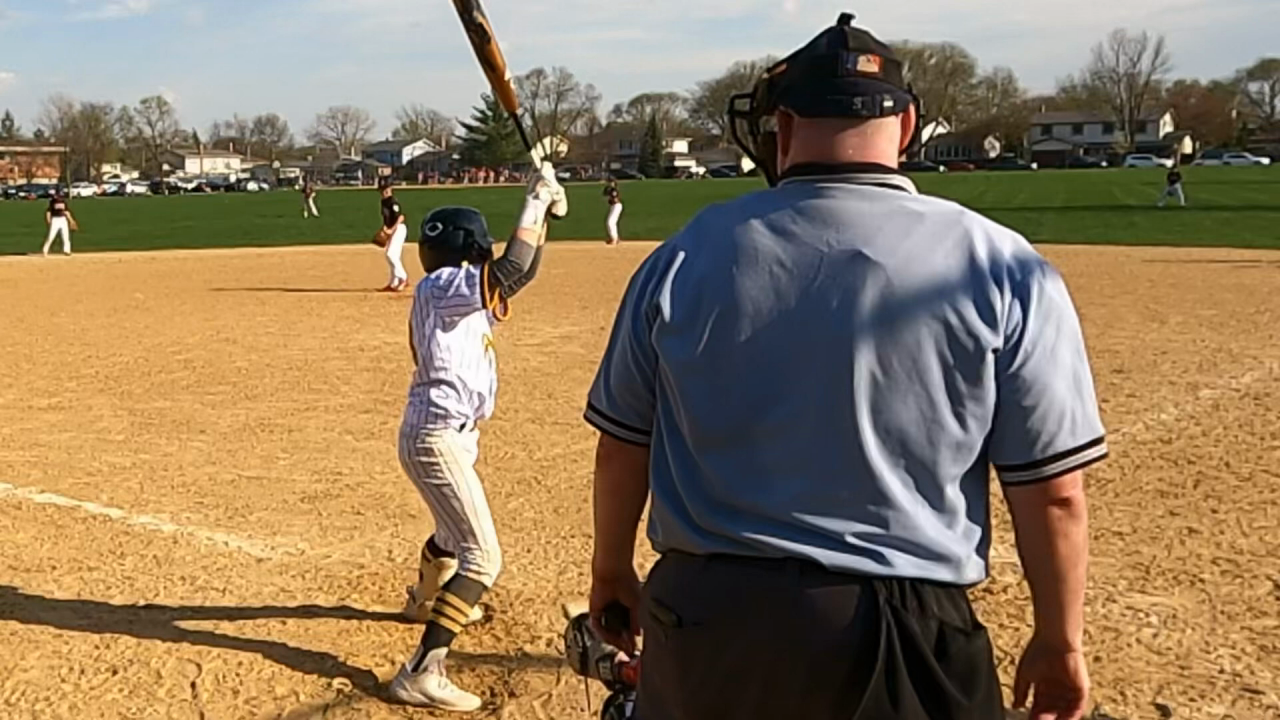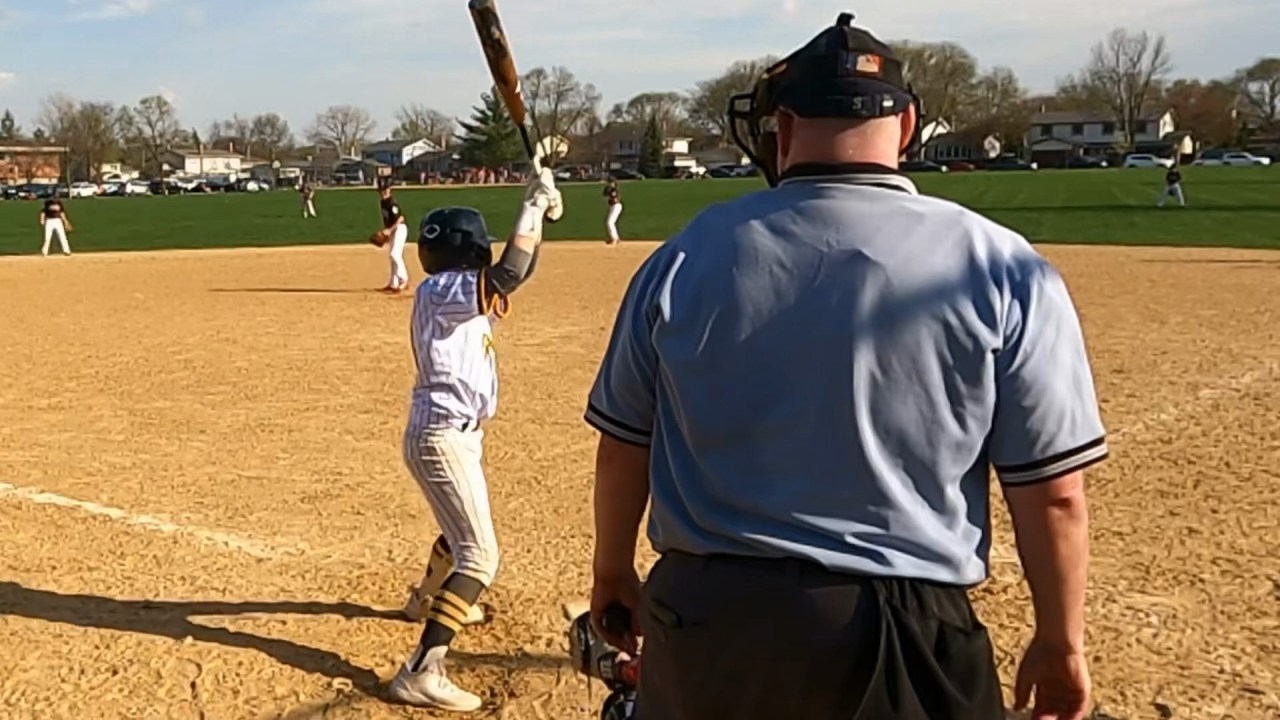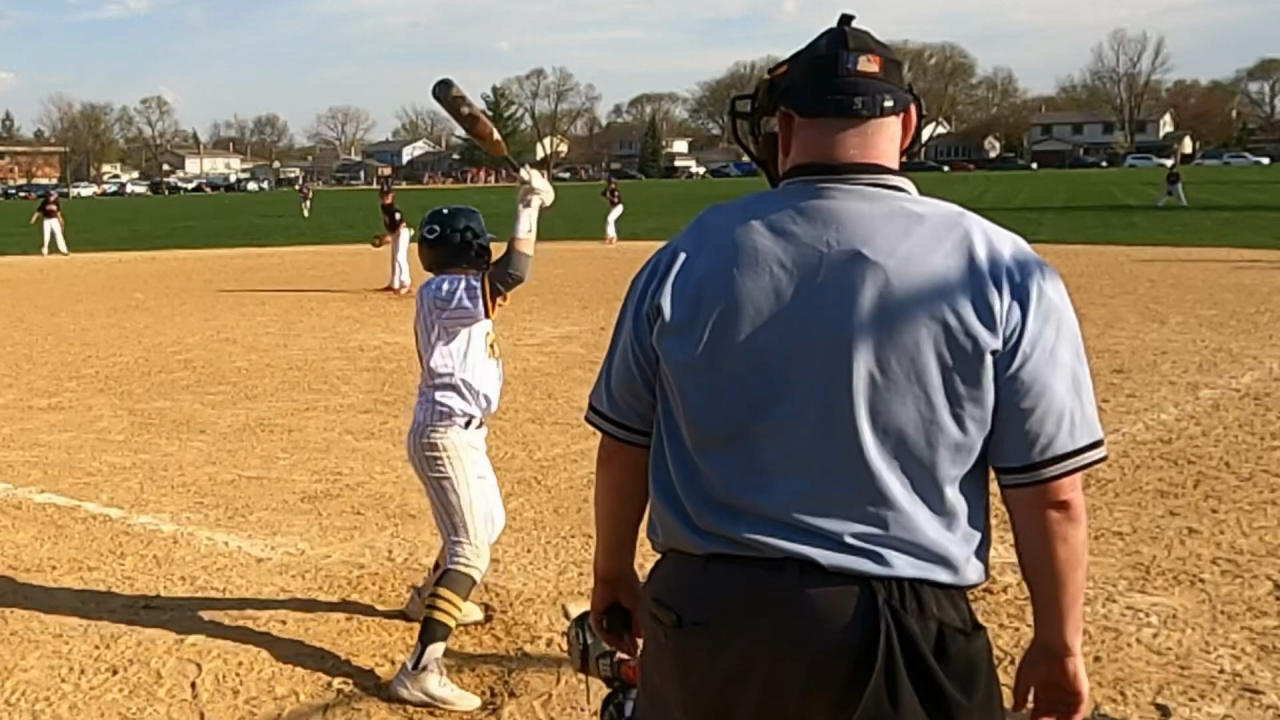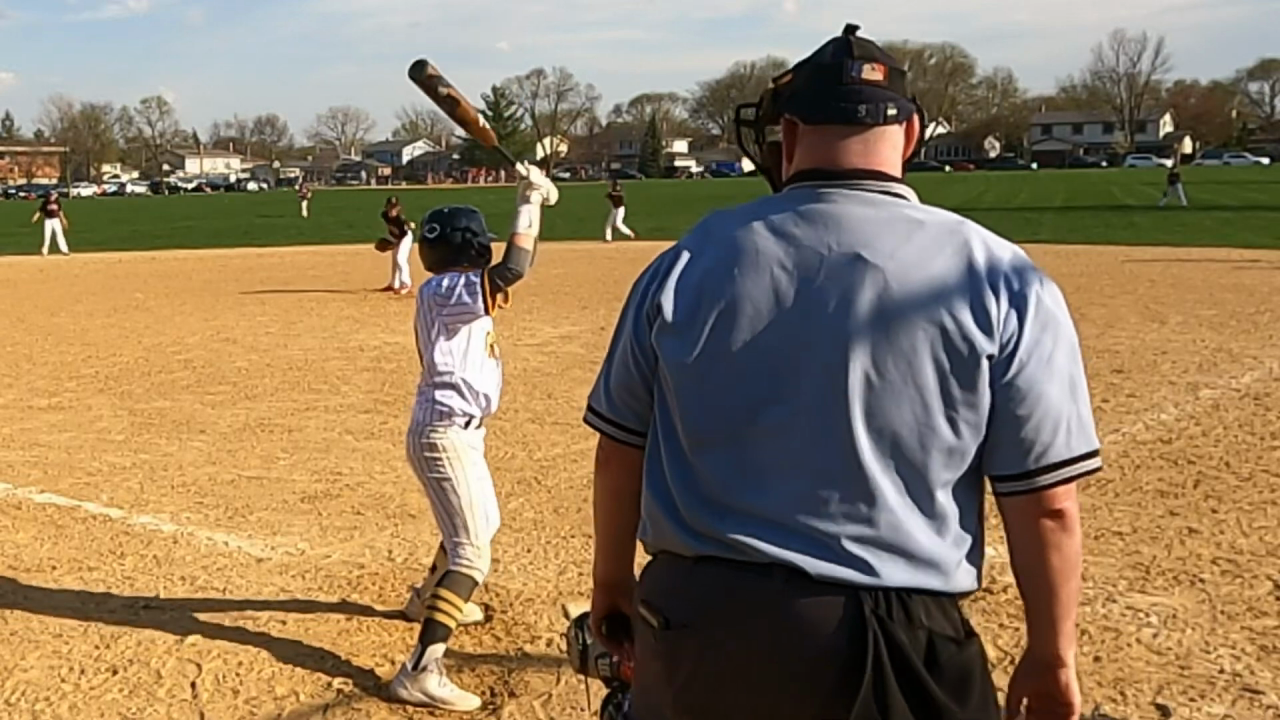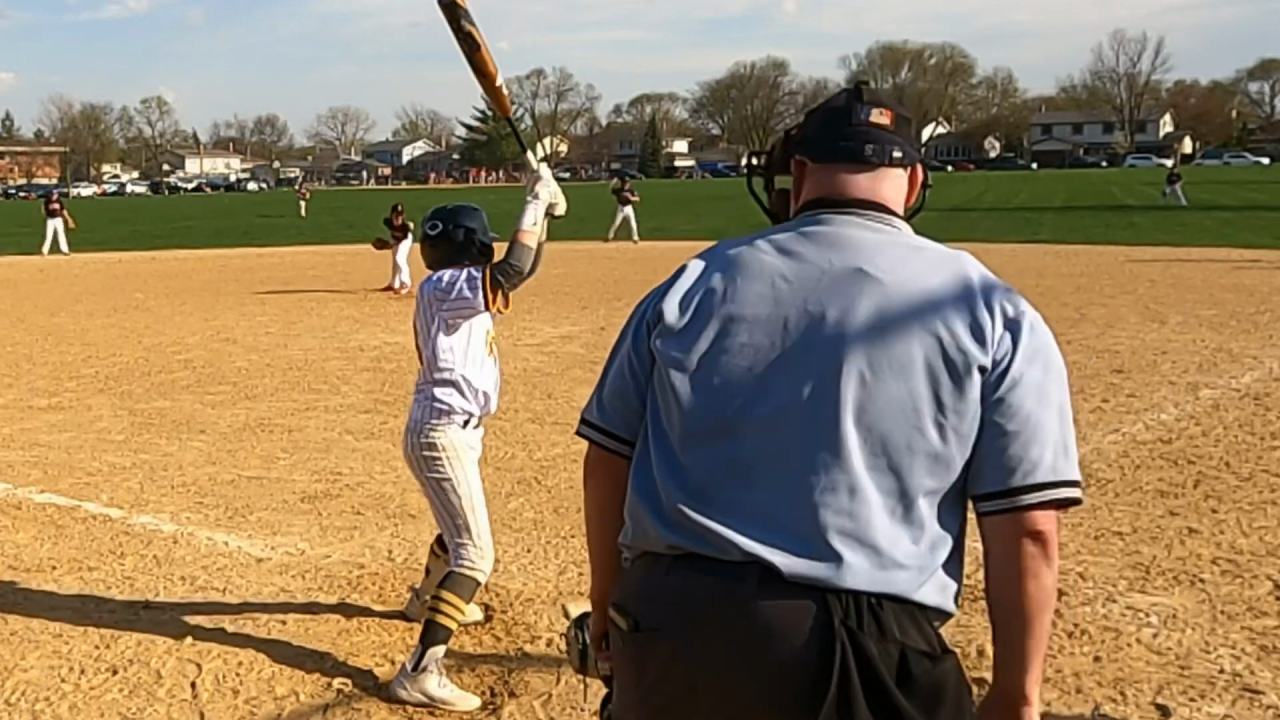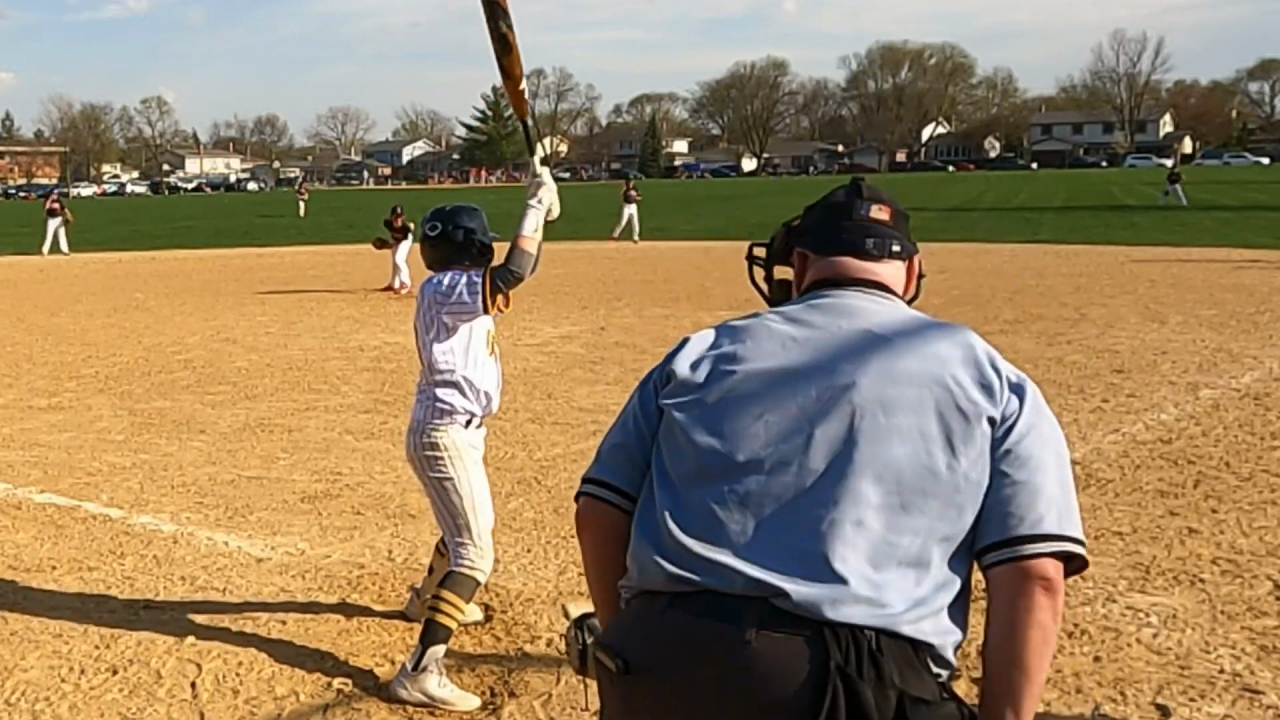
dt=0.2s
person 1, frame 1
left shoulder: (688, 257)
right shoulder: (1002, 269)
left elbow: (622, 447)
right elbow: (1052, 491)
left wrist: (611, 569)
right wrist: (1059, 641)
left hip: (707, 615)
right hip: (904, 635)
person 1, frame 2
left shoulder: (688, 257)
right shoulder: (1003, 269)
left elbow: (624, 447)
right elbow: (1052, 491)
left wrist: (612, 569)
right wrist: (1061, 640)
left hip: (708, 614)
right hip: (904, 635)
person 1, frame 3
left shoulder: (688, 258)
right shoulder: (1002, 272)
left elbow: (623, 448)
right elbow: (1050, 494)
left wrist: (611, 571)
right wrist: (1059, 643)
left hip: (706, 618)
right hip: (901, 638)
person 1, frame 4
left shoulder: (690, 262)
right shoulder: (1004, 281)
left elbow: (620, 450)
right elbow: (1045, 504)
left wrist: (612, 577)
right wrist: (1052, 655)
left hip: (697, 622)
right hip: (892, 643)
person 1, frame 5
left shoulder: (696, 284)
right shoulder: (995, 314)
left elbow: (606, 461)
right elbow: (1028, 530)
left wrist: (612, 602)
left hip: (671, 627)
right hip: (869, 653)
person 1, frame 6
left shoulder: (702, 353)
right shoulder: (994, 381)
left elbow: (600, 514)
right elbow: (1035, 580)
left wrist: (629, 650)
left hip: (668, 664)
person 2, frame 1
left shoulder: (462, 291)
right shoulder: (440, 287)
left elbow: (521, 275)
right elbow: (512, 265)
left wrist: (543, 217)
right wrist: (533, 200)
left hip: (450, 434)
right hip: (437, 438)
left knee: (455, 532)
right knee: (482, 556)
left ankle: (424, 599)
right ankle: (420, 674)
person 2, frame 2
left shoulder: (459, 289)
right shoulder: (440, 291)
left elbow: (516, 274)
right elbow: (511, 274)
left wrist: (539, 214)
right wrist: (531, 207)
left hip: (459, 434)
right hip: (441, 438)
left knee: (467, 528)
right knee: (480, 555)
left ankle: (429, 597)
right ankle: (422, 672)
person 2, frame 3
left shoulder: (458, 288)
right shoulder: (442, 293)
left elbow: (512, 269)
right elbow: (514, 274)
left wrist: (532, 207)
right wrist: (527, 208)
left hip: (464, 431)
right hip: (445, 434)
left knee: (487, 525)
right knee: (469, 551)
left ankle: (431, 599)
right ankle: (421, 672)
person 2, frame 4
left shoulder: (458, 287)
right shoulder: (442, 291)
left elbow: (513, 269)
right elbow: (512, 271)
left wrist: (535, 209)
right wrist: (525, 204)
left hip: (461, 432)
right hip: (445, 435)
left knee: (482, 524)
right knee: (472, 554)
left ankle: (430, 597)
right ankle: (420, 673)
person 2, frame 5
left shoulder: (459, 286)
right shoulder: (443, 287)
left elbow: (521, 271)
right elbow: (513, 268)
left wrist: (542, 215)
right wrist: (532, 202)
left hip: (457, 430)
right hip: (442, 434)
left knee: (461, 529)
right knee: (474, 553)
left ankle: (427, 598)
right ankle: (419, 673)
person 2, frame 6
left shoulder: (461, 286)
right shoulder: (444, 288)
left elbow: (517, 271)
right elbow: (513, 273)
left wrist: (540, 213)
right wrist: (534, 207)
left hip: (461, 429)
right hip: (445, 433)
left knee: (472, 525)
right knee: (475, 553)
left ankle: (428, 597)
right ankle: (420, 672)
